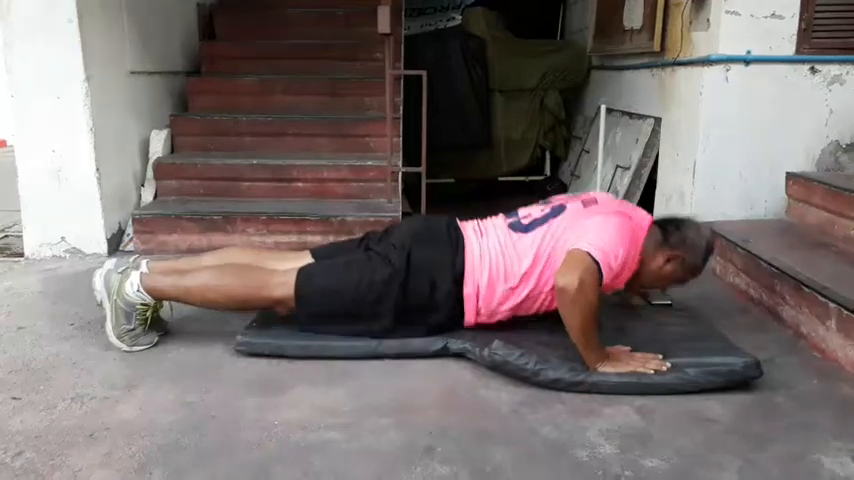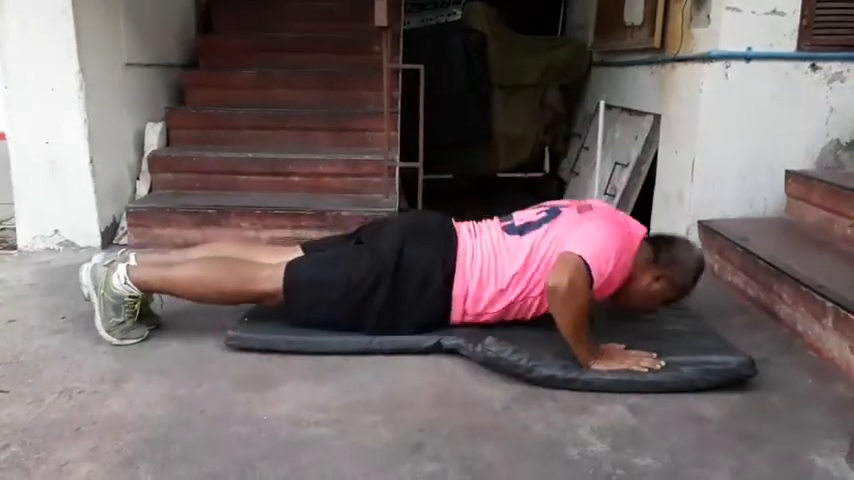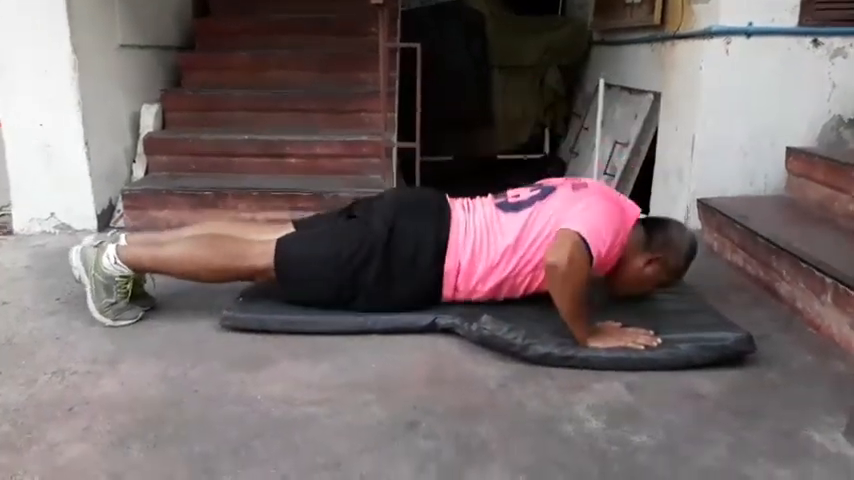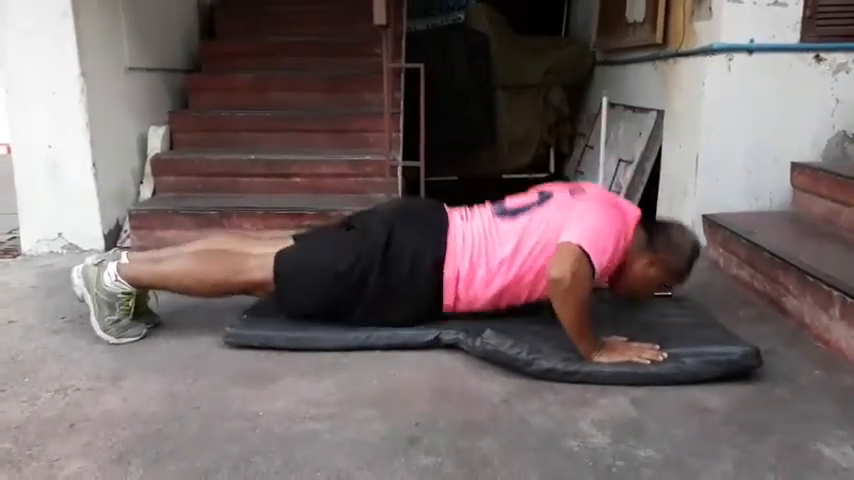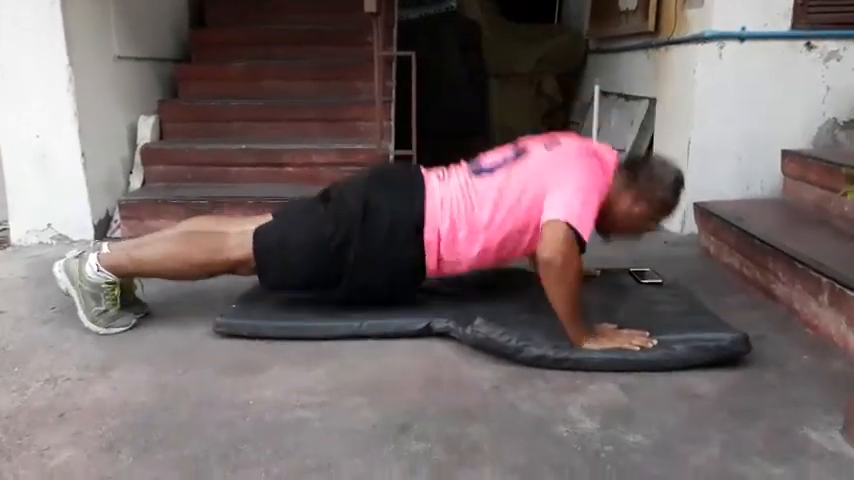
dt=1s
person 1, frame 1
left shoulder: (606, 211)
right shoulder: (622, 232)
right elbow: (571, 283)
left wrist: (580, 306)
right wrist: (598, 358)
left hip: (438, 242)
right hip: (436, 284)
left knee: (287, 266)
right knee: (283, 291)
left ankle: (145, 269)
right ankle: (141, 284)
person 1, frame 2
left shoulder: (601, 221)
right shoulder: (615, 241)
right elbow: (564, 281)
left wrist: (579, 300)
right wrist: (591, 355)
left hip: (428, 239)
right hip: (424, 279)
left knee: (277, 260)
right knee: (272, 283)
left ankle: (133, 263)
right ankle: (128, 277)
person 1, frame 3
left shoulder: (592, 195)
right shoulder: (609, 217)
right elbow: (563, 260)
left wrist: (573, 284)
right wrist: (588, 333)
left hip: (422, 215)
right hip: (416, 255)
left knee: (271, 238)
right knee: (262, 259)
left ankle: (128, 245)
right ankle: (120, 256)
person 1, frame 4
left shoulder: (590, 201)
right shoulder: (608, 218)
right elbow: (565, 273)
left wrist: (577, 297)
right wrist: (593, 348)
left hip: (423, 228)
right hip: (417, 265)
left knee: (273, 252)
right knee: (263, 273)
left ankle: (129, 263)
right ankle: (120, 275)
person 1, frame 5
left shoulder: (571, 152)
right shoulder: (588, 171)
right elbow: (554, 251)
left wrist: (566, 284)
right wrist: (584, 335)
left hip: (403, 194)
right hip: (397, 230)
left knee: (249, 235)
right knee: (243, 251)
left ankle: (109, 258)
right ankle: (102, 265)
